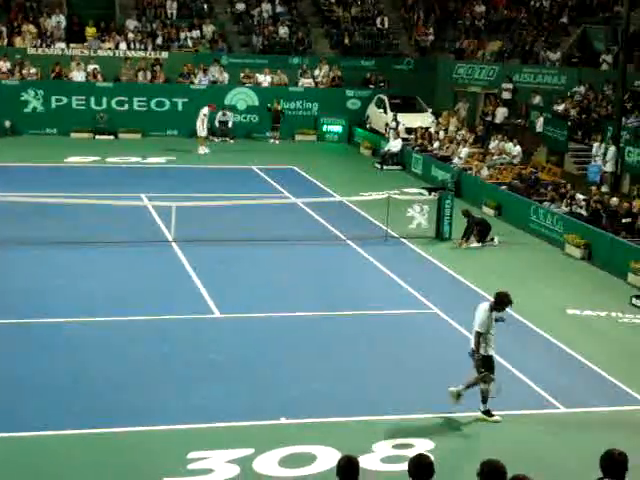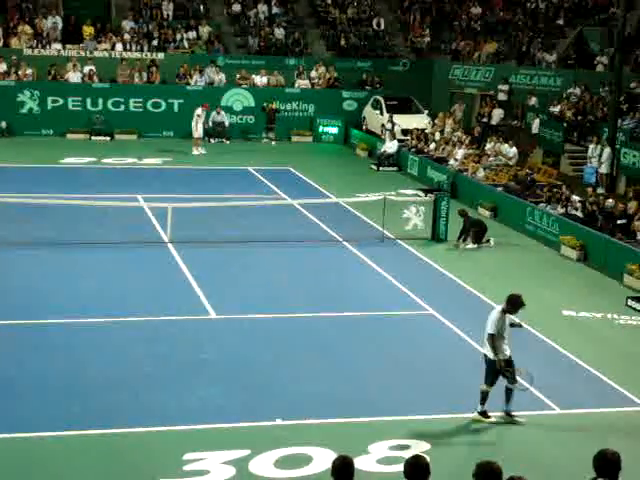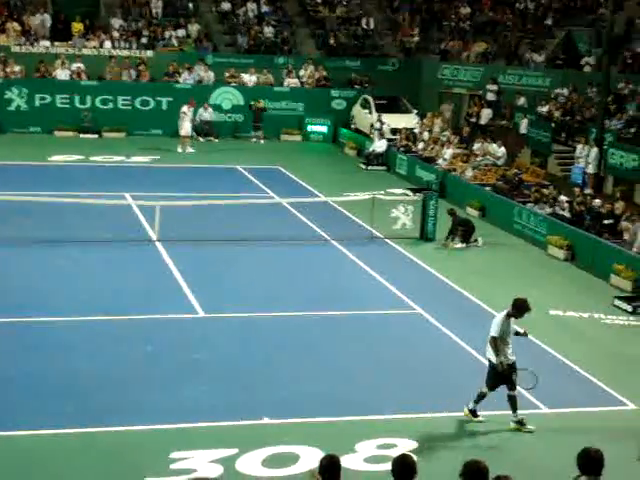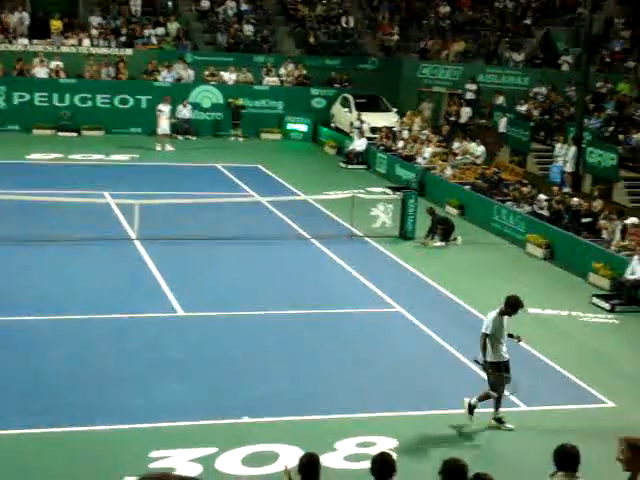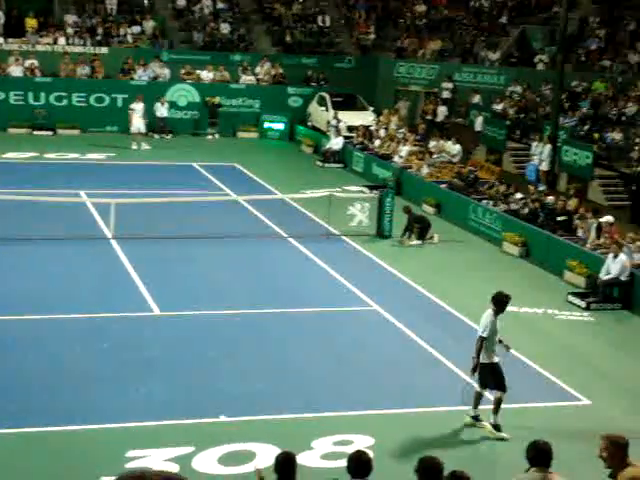
dt=0.2s
person 1, frame 1
left shoulder: (485, 305)
right shoulder: (485, 316)
right elbow: (477, 336)
left wrist: (495, 319)
right wrist: (477, 357)
left hip: (484, 349)
right hip: (483, 351)
left knee: (483, 377)
right knee: (487, 379)
left ankle: (458, 391)
right ankle: (485, 410)
person 1, frame 2
left shoulder: (503, 311)
right shoulder: (497, 317)
right elbow: (490, 338)
left wrist: (513, 324)
right wrist: (497, 358)
left hip: (505, 353)
right hip: (494, 356)
left knee: (512, 381)
right knee: (489, 383)
left ankle: (507, 412)
right ankle: (481, 411)
person 1, frame 3
left shoulder: (510, 317)
right shoulder: (500, 320)
right elbow: (492, 340)
left wrist: (519, 332)
right wrist: (499, 359)
left hip: (509, 359)
right hip: (497, 361)
left knee: (512, 389)
right knee: (490, 388)
left ankle: (516, 420)
right ankle: (470, 409)
person 1, frame 4
left shoulder: (504, 316)
right shoulder: (493, 318)
right elbow: (483, 338)
left wrist: (512, 336)
right wrist: (484, 360)
left hip: (503, 357)
right hip: (493, 360)
left knee: (501, 388)
right knee: (496, 391)
left ankle: (496, 418)
right ankle: (472, 403)
person 1, frame 5
left shoulder: (491, 315)
right shoulder: (490, 320)
right elbow: (480, 341)
left wrist: (501, 342)
right wrist: (476, 361)
left hip: (487, 359)
right hip: (488, 360)
left knee: (482, 387)
right knee: (501, 390)
left ankle: (473, 416)
right ankle: (494, 424)
